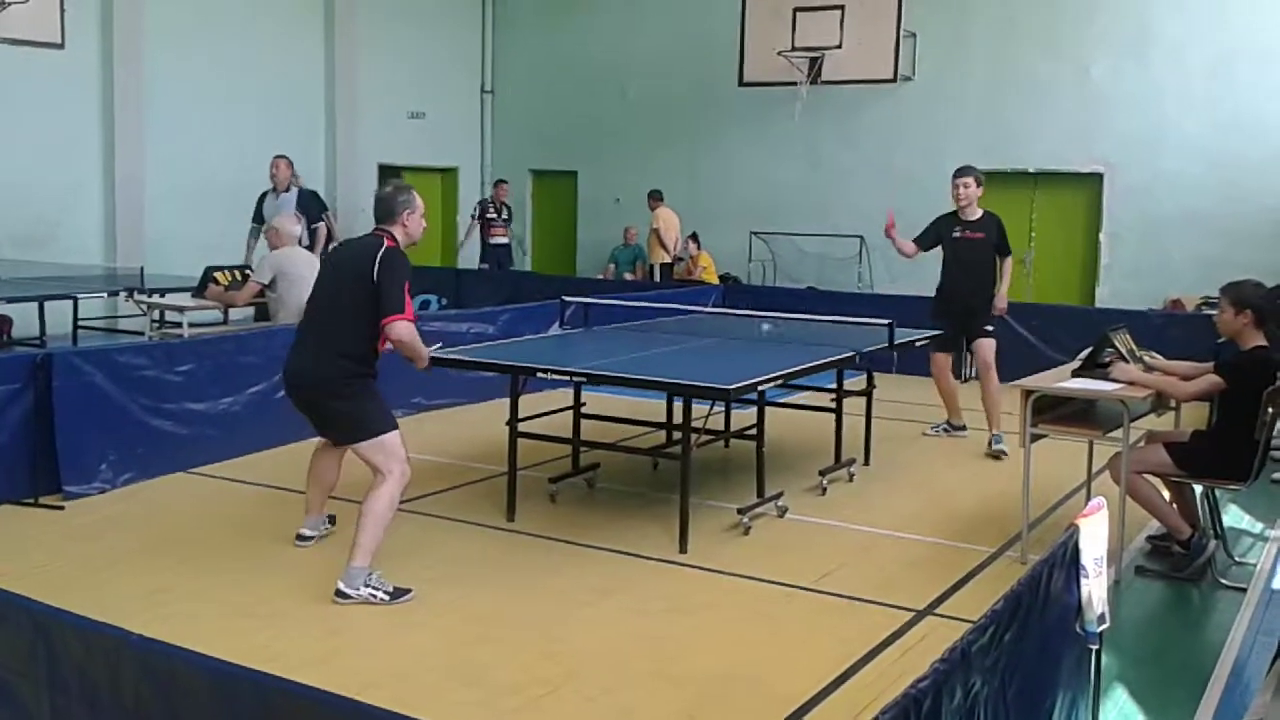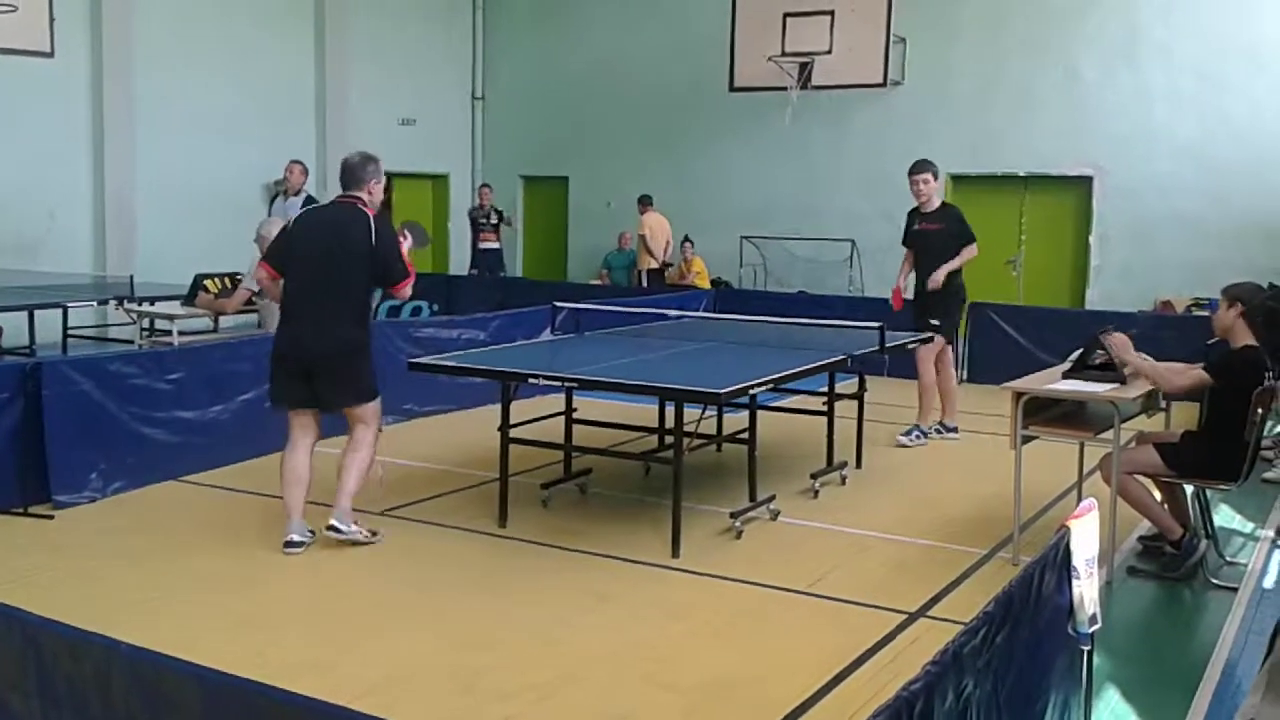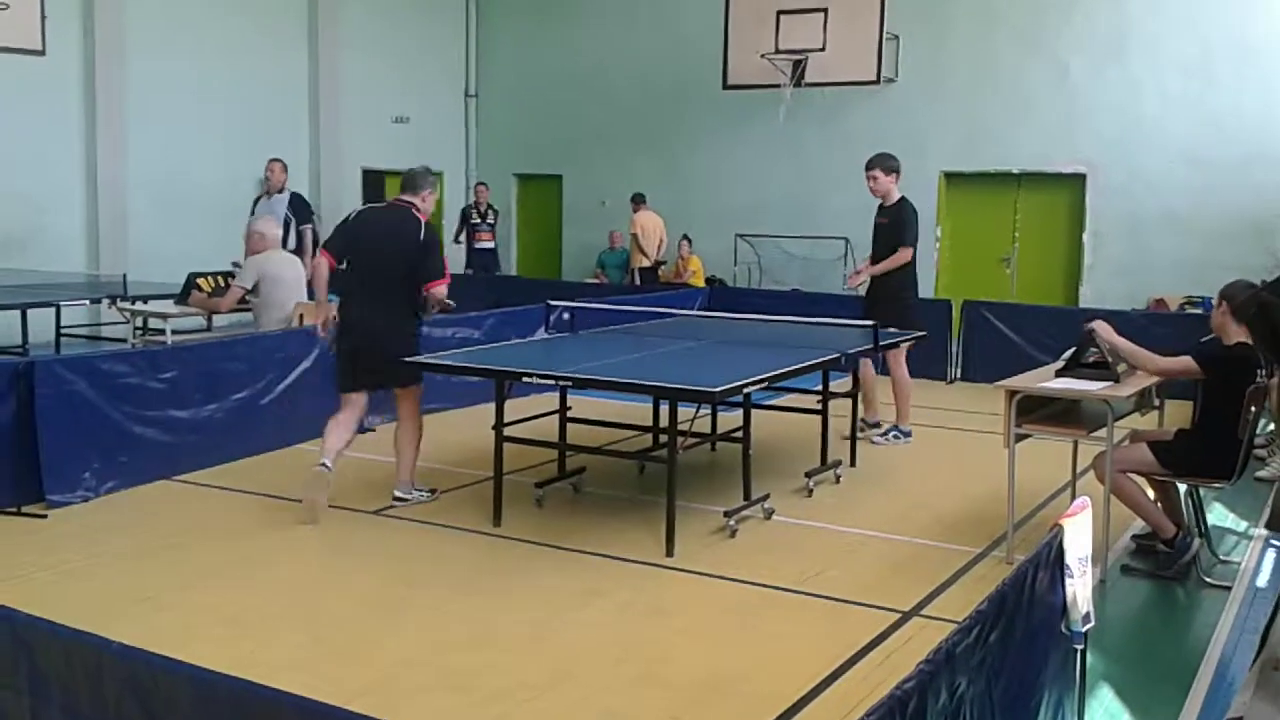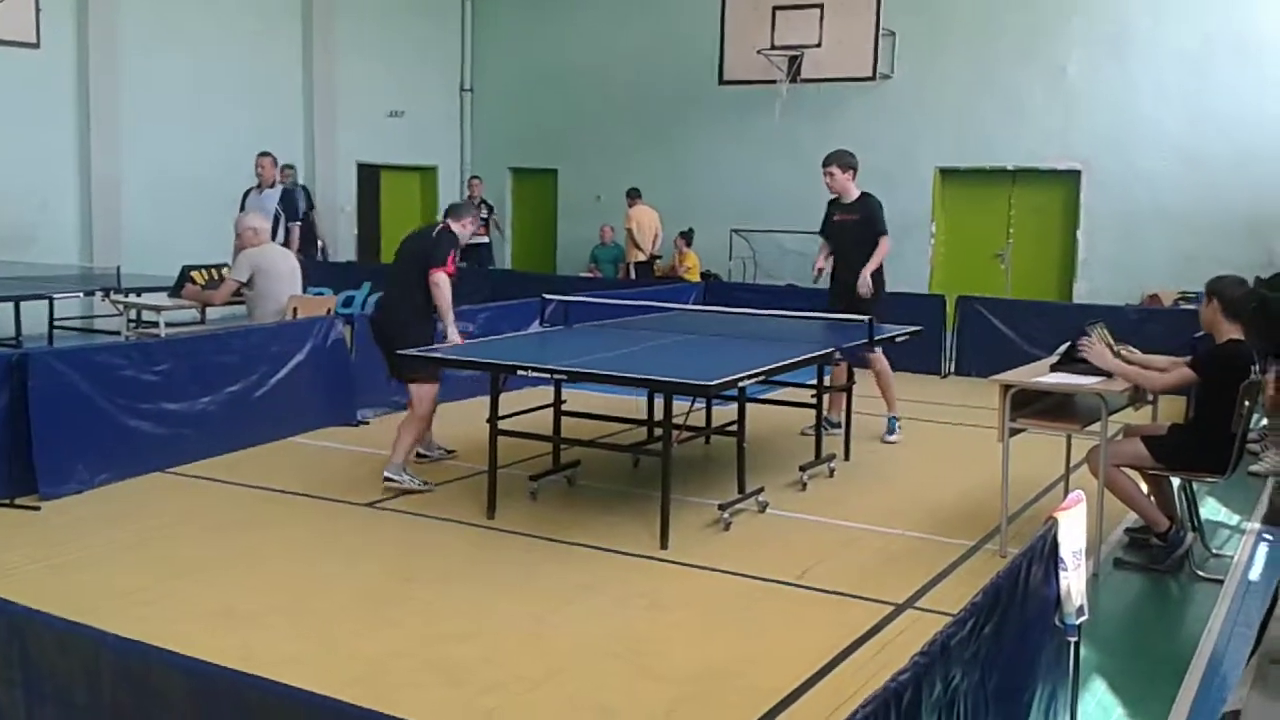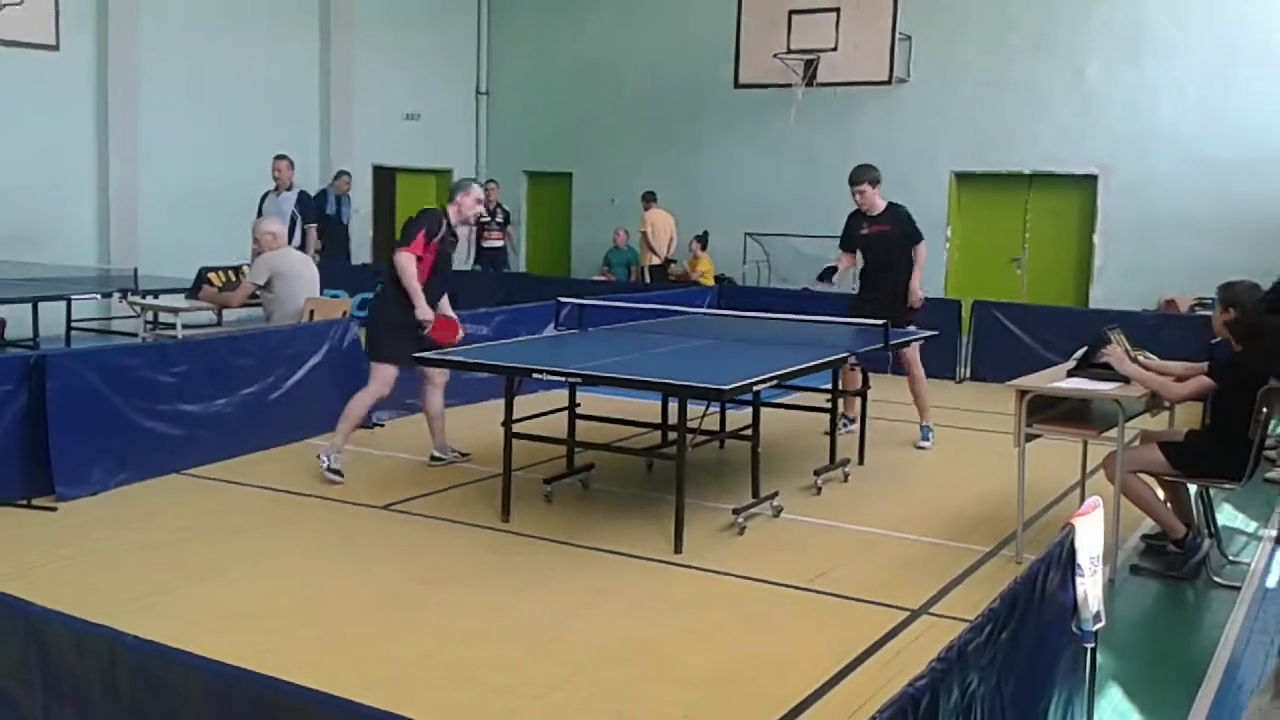
dt=0.5s
person 1, frame 1
left shoulder: (345, 250)
right shoulder: (391, 258)
right elbow: (399, 331)
right wrist: (421, 354)
left hip: (301, 371)
right hip: (340, 379)
left knee: (336, 439)
right knee: (394, 471)
left ankle: (312, 523)
right ankle: (356, 580)
person 1, frame 2
left shoulder: (303, 219)
right shoulder: (377, 227)
left elbow: (264, 276)
right elbow: (402, 291)
right wrist: (402, 253)
left hip: (293, 345)
right hip: (344, 346)
left knee: (300, 436)
right knee: (365, 427)
left ankle: (295, 529)
right ankle: (342, 517)
person 1, frame 3
left shoulder: (359, 217)
right shoulder: (424, 230)
left elbow: (321, 263)
right elbow: (438, 293)
left wrist: (322, 309)
right wrist: (434, 305)
left hip: (352, 330)
right hip: (396, 333)
left knee: (350, 411)
right knee: (408, 409)
left ankle: (324, 465)
right ankle: (405, 488)
person 1, frame 4
left shoulder: (422, 235)
right shoulder: (446, 236)
right elbow: (437, 280)
right wrist: (450, 328)
left hip: (388, 320)
right hip: (407, 324)
left knee: (423, 384)
right knee: (426, 396)
left ankle: (425, 446)
right ankle: (393, 470)
person 1, frame 5
left shoulder: (449, 233)
right shoulder: (432, 220)
right elbow: (403, 257)
left wrist: (449, 315)
right wrist: (421, 305)
left hip: (415, 317)
right hip: (393, 314)
left knee: (437, 378)
right knee: (379, 387)
left ankle: (441, 450)
right ankle: (332, 452)
person 2, frame 1
left shoulder: (1252, 363)
right shoulder: (1255, 357)
left elbow: (1187, 391)
right elbow: (1199, 370)
left wrist: (1136, 376)
right wrist: (1154, 364)
left hip: (1230, 457)
right hip: (1231, 446)
left knee: (1121, 465)
right knee: (1155, 440)
left ankle: (1190, 541)
right ankle: (1191, 531)
person 2, frame 2
left shoulder: (1239, 361)
right shoulder: (1251, 356)
left elbow: (1173, 385)
right elbow: (1190, 372)
left wrist: (1129, 357)
right wrist: (1142, 362)
left hip: (1220, 457)
right hip: (1223, 447)
left knee: (1112, 464)
right knee: (1146, 440)
left ankle: (1181, 540)
right ankle: (1182, 531)
person 2, frame 3
left shoulder: (1230, 357)
right shoulder: (1247, 354)
left elbow: (1160, 367)
right elbow: (1175, 367)
left wrist: (1112, 338)
right wrist: (1127, 355)
left hip: (1213, 455)
right hip: (1219, 446)
left knee: (1105, 463)
right knee: (1139, 439)
left ankle: (1174, 540)
right ankle: (1175, 530)
person 2, frame 4
left shoulder: (1225, 355)
right shoulder: (1237, 350)
left elbow: (1159, 384)
right elbow: (1177, 364)
left wrist: (1110, 364)
right wrist: (1131, 358)
left hip: (1207, 449)
right hip: (1211, 439)
left knee: (1099, 457)
right knee: (1133, 433)
left ankle: (1168, 533)
right ankle: (1168, 524)
person 2, frame 5
left shoulder: (1241, 362)
left elbow: (1176, 393)
right elbow: (1192, 370)
left wrist: (1130, 369)
right wrist: (1146, 364)
left hip: (1224, 456)
right hip: (1227, 446)
left knee: (1116, 464)
right knee: (1149, 439)
left ankle: (1184, 540)
right ankle: (1184, 529)
person 3, frame 1
left shoulder: (992, 223)
right shoulder: (944, 223)
left elbow: (1006, 259)
right elbow: (911, 250)
left wrist: (1002, 292)
right wrist: (894, 237)
left hip: (981, 306)
right hip: (947, 306)
left knee: (986, 363)
right knee: (939, 368)
left ankle: (995, 434)
right ankle: (955, 422)
person 3, frame 2
left shoulder: (952, 214)
right shoulder: (913, 217)
left elbow: (972, 249)
left wrist: (945, 269)
right wrist: (902, 277)
left hip: (948, 297)
right hip: (924, 297)
left knee: (924, 356)
right knee: (942, 360)
left ankle: (922, 426)
right ankle: (948, 423)
person 3, frame 3
left shoulder: (905, 211)
right shoulder: (881, 209)
left elbow: (905, 255)
left wrist: (868, 273)
right wrist: (865, 266)
left hip: (899, 298)
right hip: (878, 295)
left knee: (895, 360)
right knee: (861, 355)
left ankle: (903, 427)
right ankle: (870, 418)
person 3, frame 4
left shoulder: (869, 205)
right shoulder: (832, 208)
left elbow: (884, 244)
left wrist: (866, 272)
right wrist: (822, 261)
left hip: (865, 292)
right hip: (839, 292)
left knee: (872, 354)
left ankle: (893, 415)
right ankle: (833, 419)
person 3, frame 5
left shoulder: (899, 214)
right shoulder: (854, 220)
left elbow: (919, 248)
right elbow: (848, 255)
left wrist: (915, 282)
right wrist: (837, 268)
left hip: (900, 299)
right hip: (868, 298)
left knee: (910, 359)
left ankle: (926, 424)
right ankle: (849, 416)
